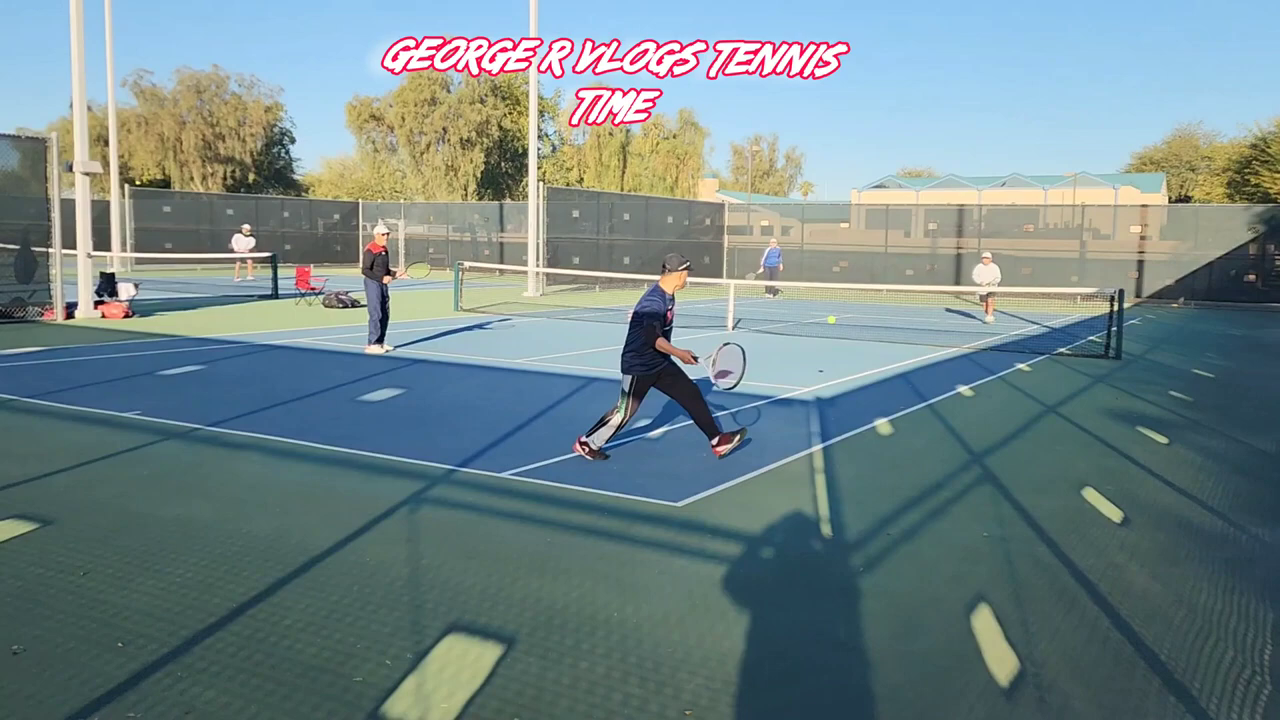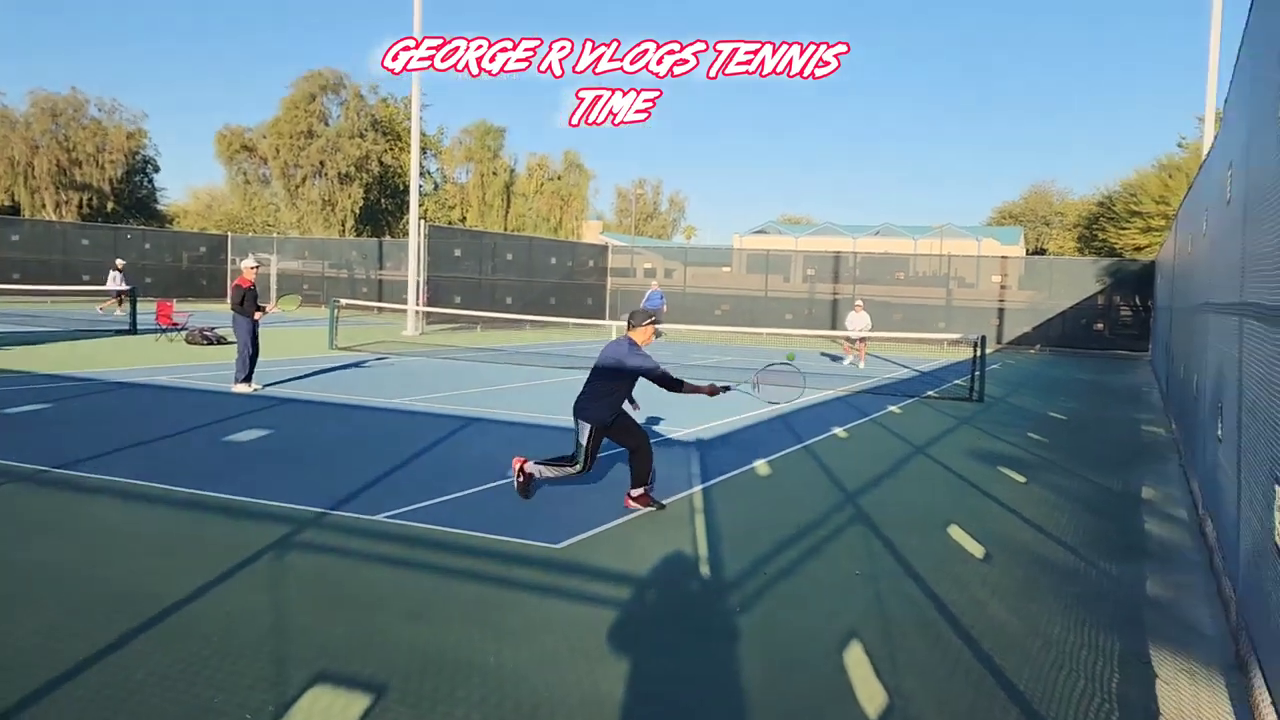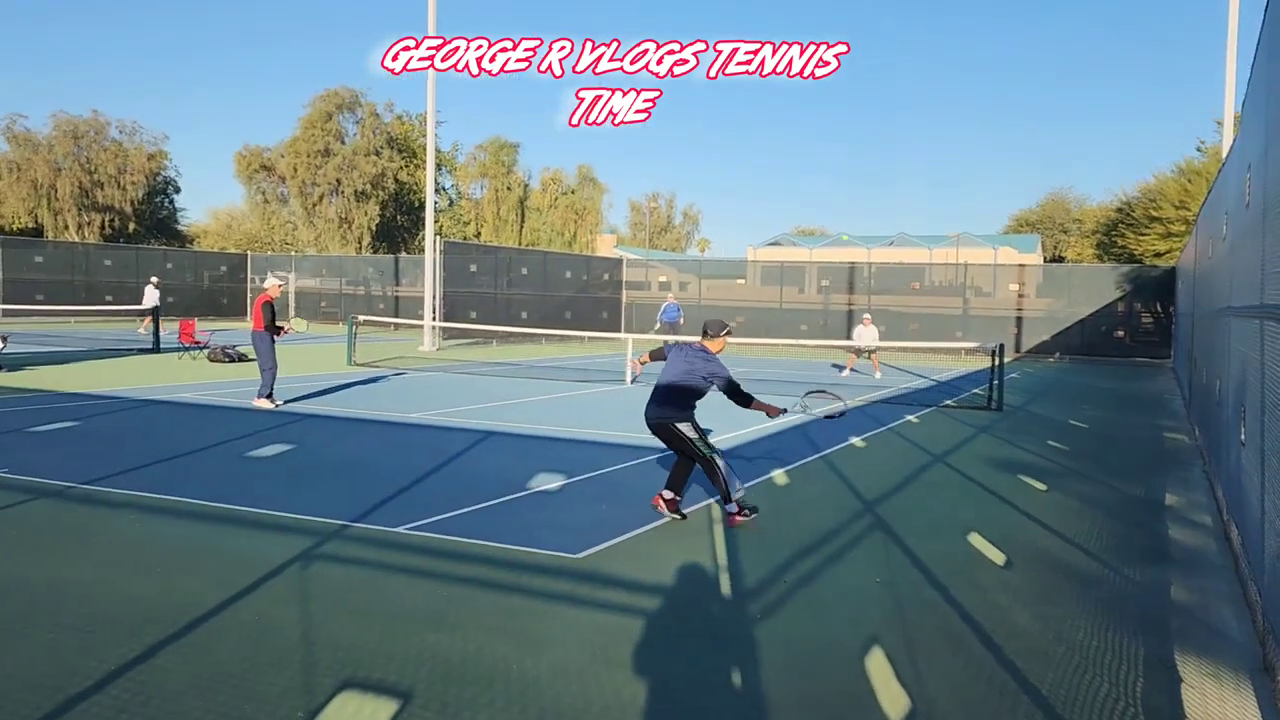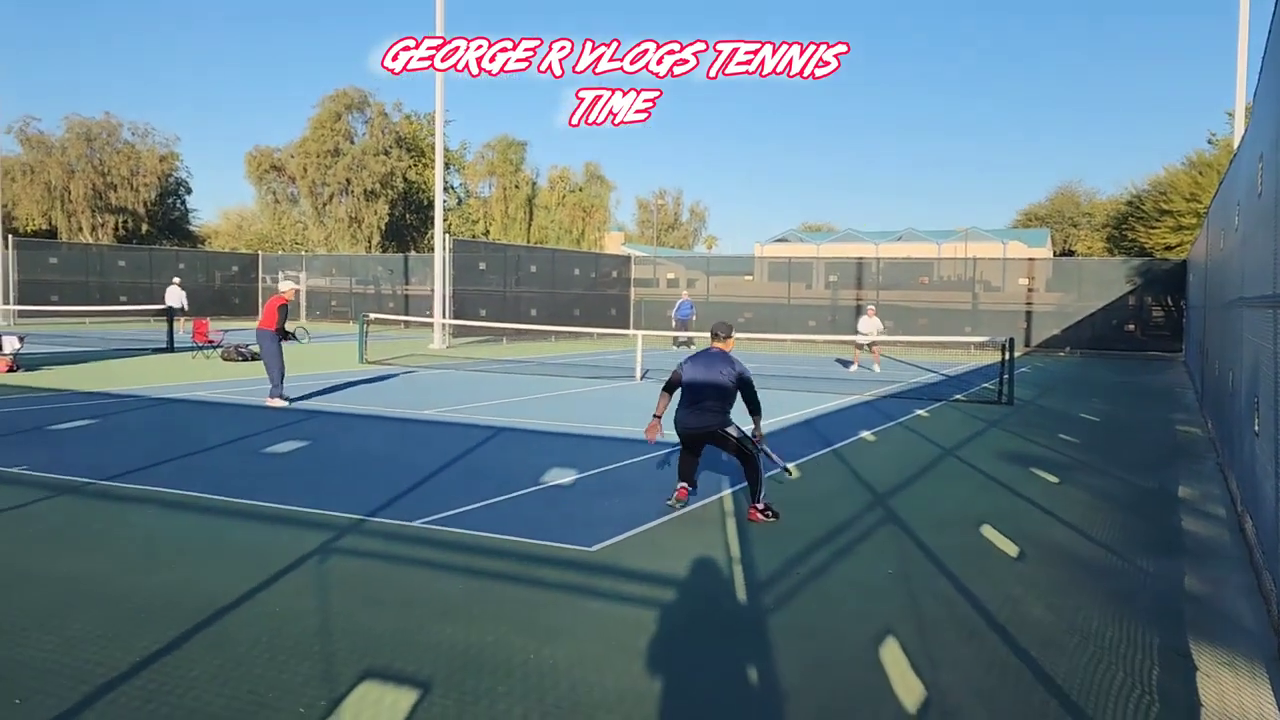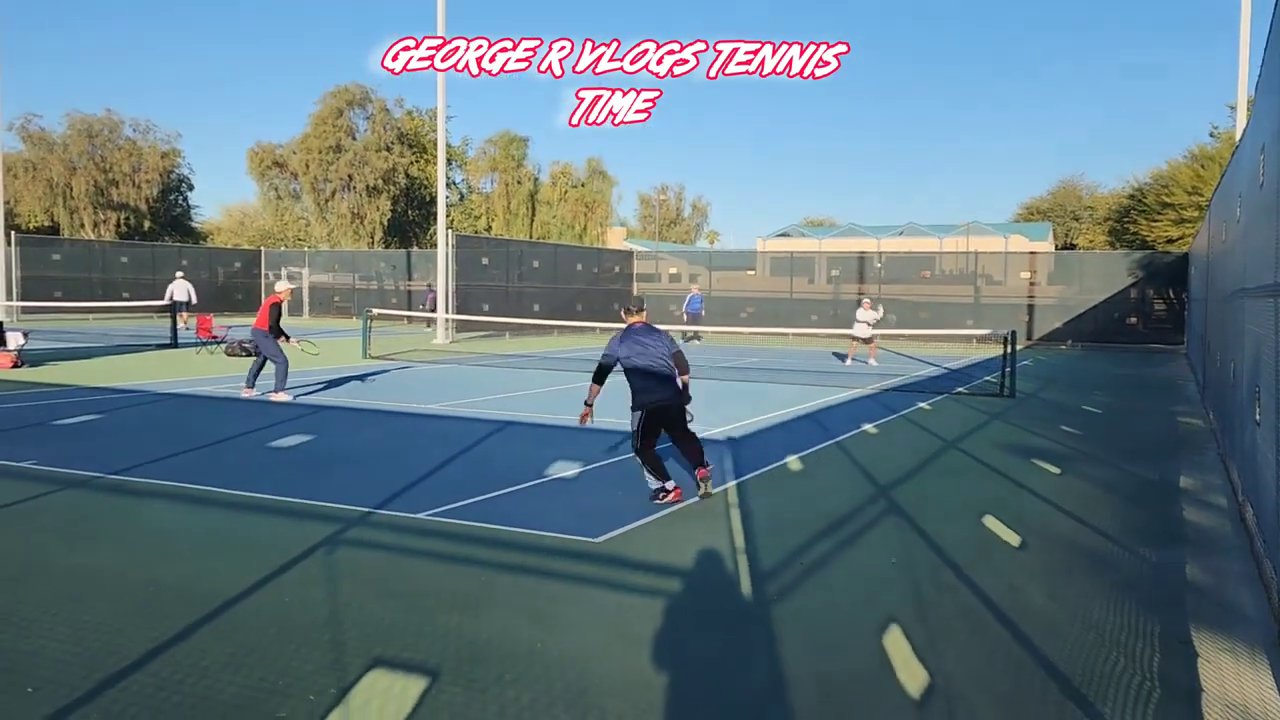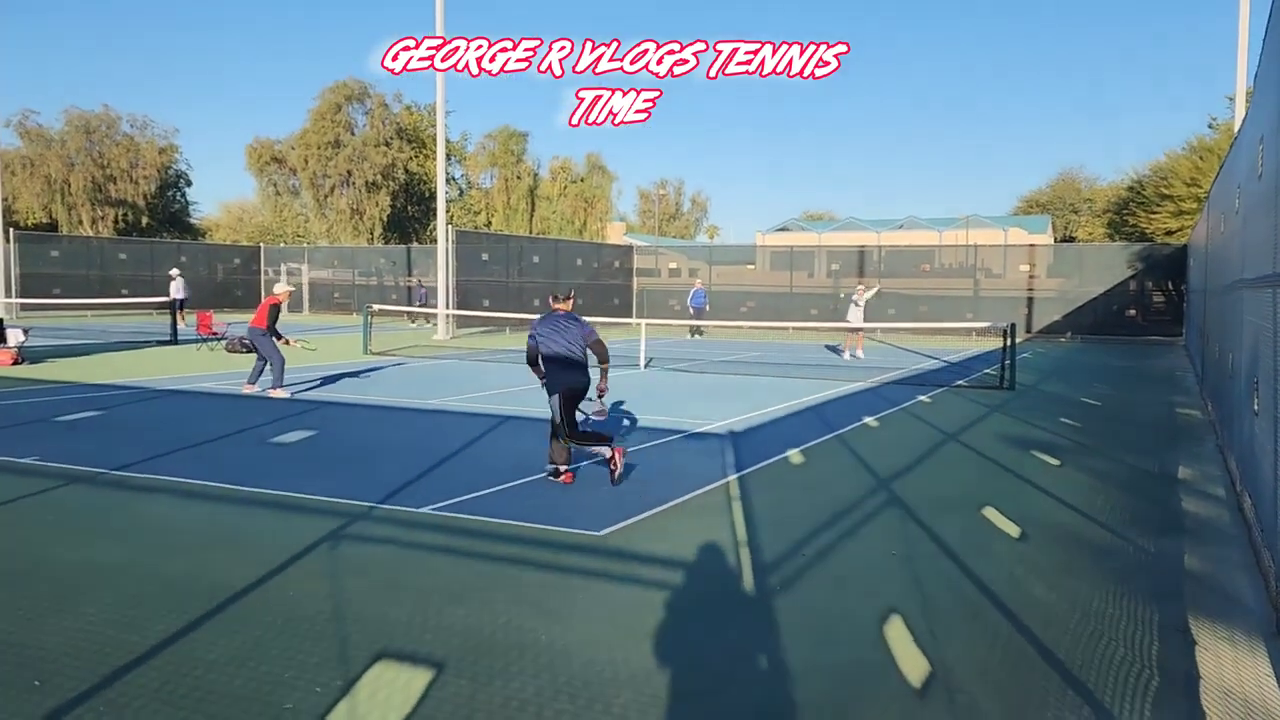
dt=0.3s
person 1, frame 1
left shoulder: (666, 296)
right shoulder: (653, 301)
right elbow: (654, 338)
right wrist: (680, 354)
left hip: (660, 364)
right hip: (638, 366)
left knee: (690, 393)
right knee: (625, 412)
left ankle: (719, 440)
right ankle: (587, 443)
person 1, frame 2
left shoulder: (618, 345)
right shoulder: (635, 356)
right elbow: (669, 383)
left wrist: (629, 398)
right wrist: (703, 390)
left hip: (609, 412)
right hip: (590, 413)
left knee: (640, 442)
right knee: (580, 464)
left ankle: (637, 494)
right ankle: (527, 469)
person 1, frame 3
left shoulder: (679, 349)
right shoulder: (713, 365)
left elbow: (655, 354)
right elbow: (739, 397)
left wrist: (640, 361)
right wrist: (769, 409)
left hip: (654, 417)
right hip: (674, 418)
left knee: (688, 455)
right knee: (710, 459)
left ankle: (667, 498)
right ankle: (735, 509)
person 1, frame 4
left shoulder: (690, 360)
right shoulder: (736, 367)
left elbow: (668, 389)
right elbow: (752, 401)
left wrist: (657, 418)
right wrist: (757, 428)
left hip: (684, 424)
right hip: (715, 423)
left knee: (689, 452)
right knee: (750, 455)
left ankle: (683, 489)
right ankle: (757, 507)
person 1, frame 5
left shoulder: (617, 341)
right shoulder: (661, 335)
left elbow: (599, 376)
right elbow: (682, 365)
left wrist: (588, 404)
right wrist: (683, 391)
left hip: (645, 401)
right hip: (672, 397)
left knee: (643, 447)
right knee: (682, 437)
left ankle: (669, 489)
right ankle: (701, 468)
person 1, frame 6
left shoulder: (539, 324)
right shoulder: (581, 324)
left elbow: (531, 359)
right elbow: (602, 352)
left wrist: (542, 377)
right wrist: (603, 380)
left hip: (559, 385)
right hip: (582, 382)
left knee: (567, 433)
right knee: (558, 423)
left ankle: (610, 452)
right ankle: (562, 469)
